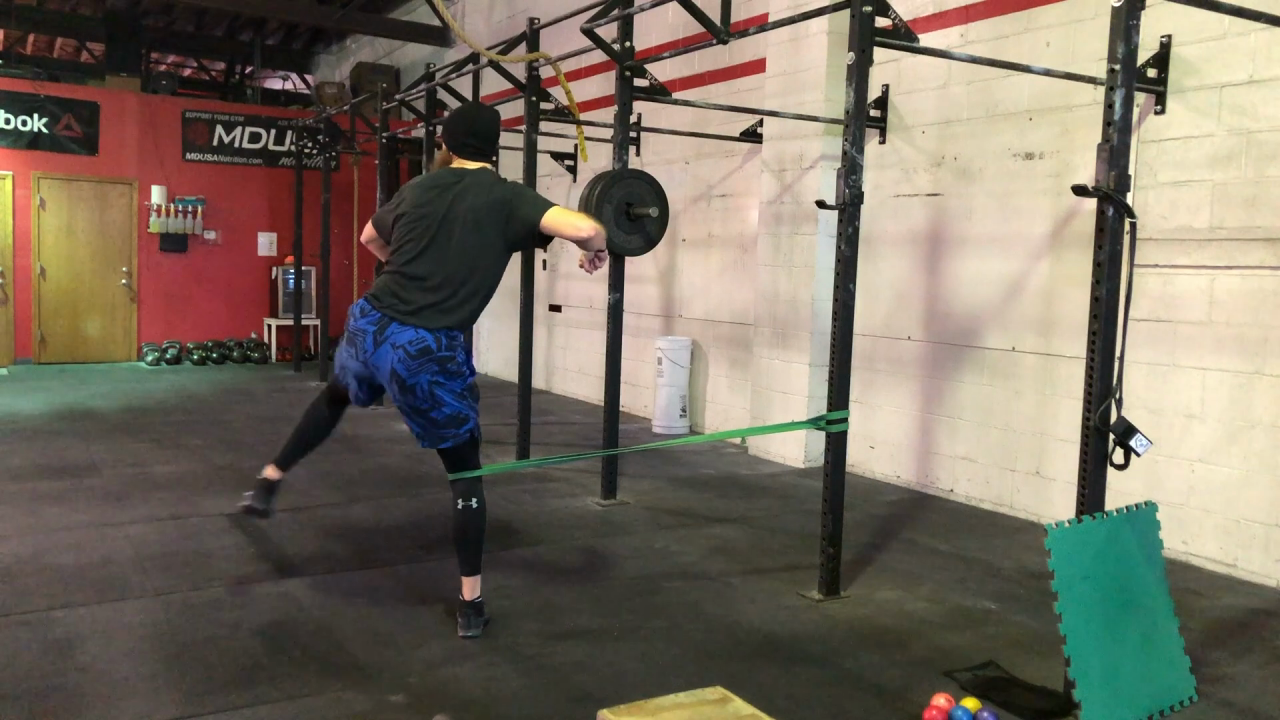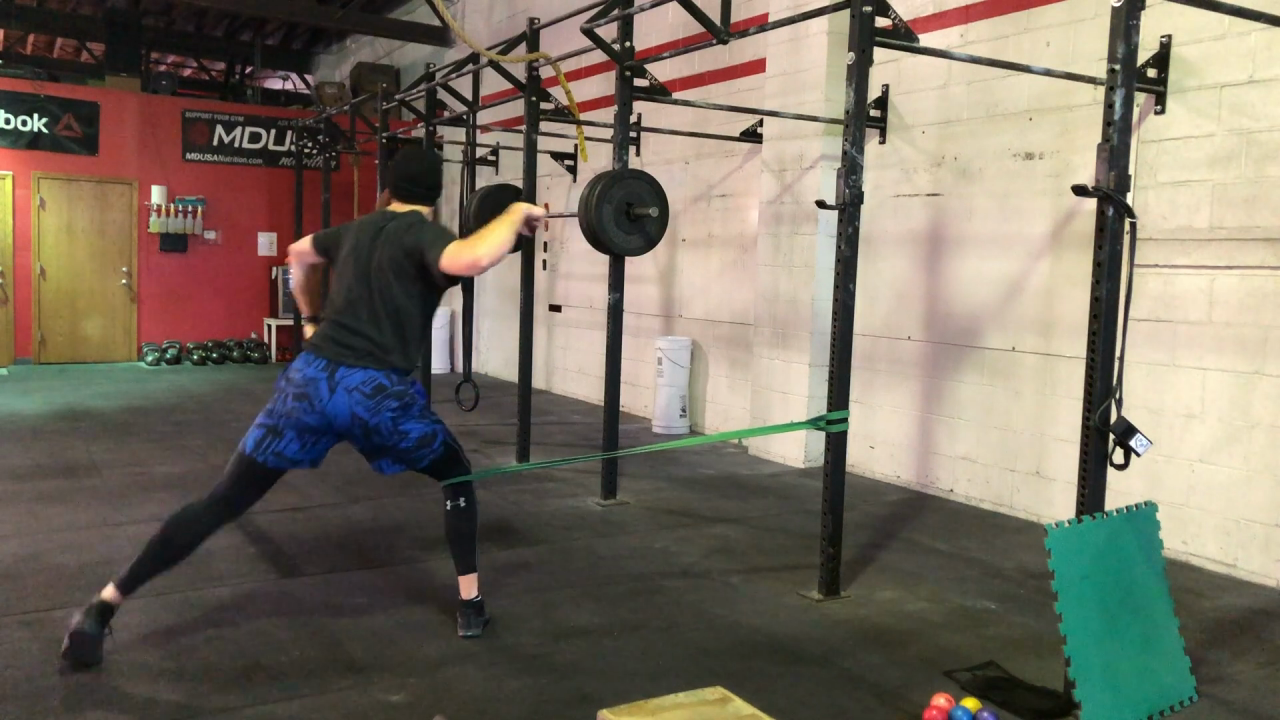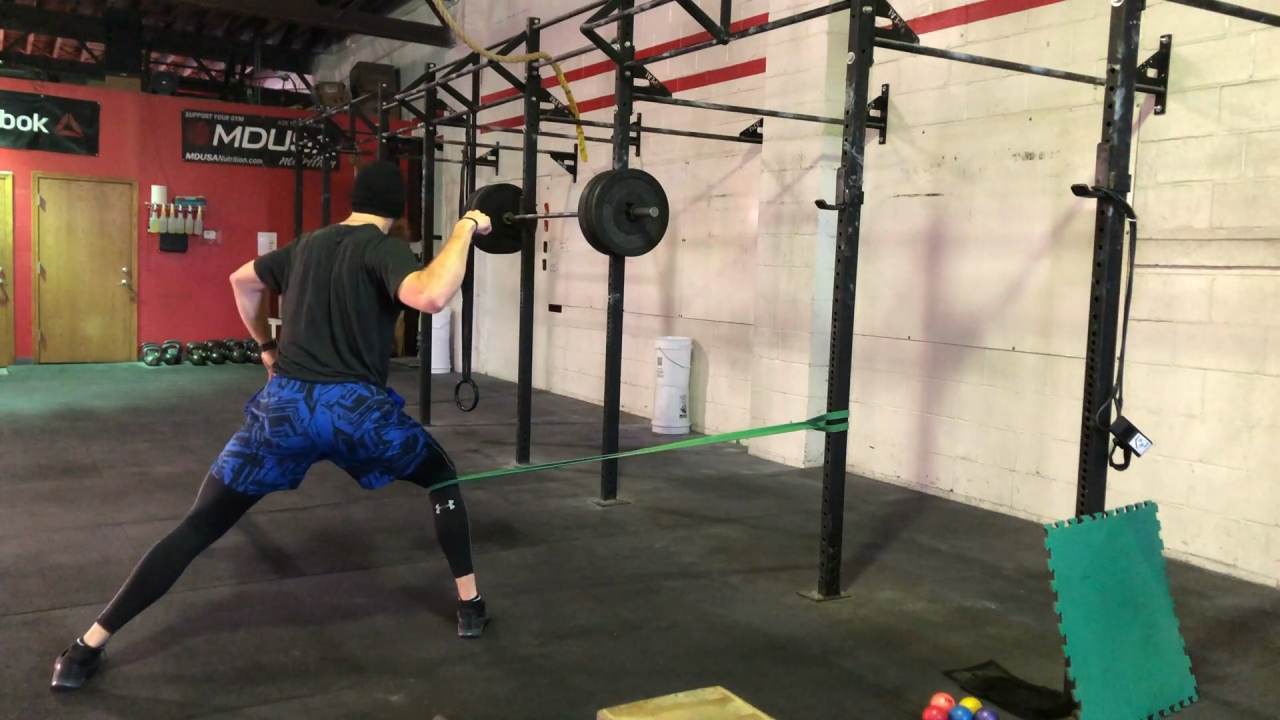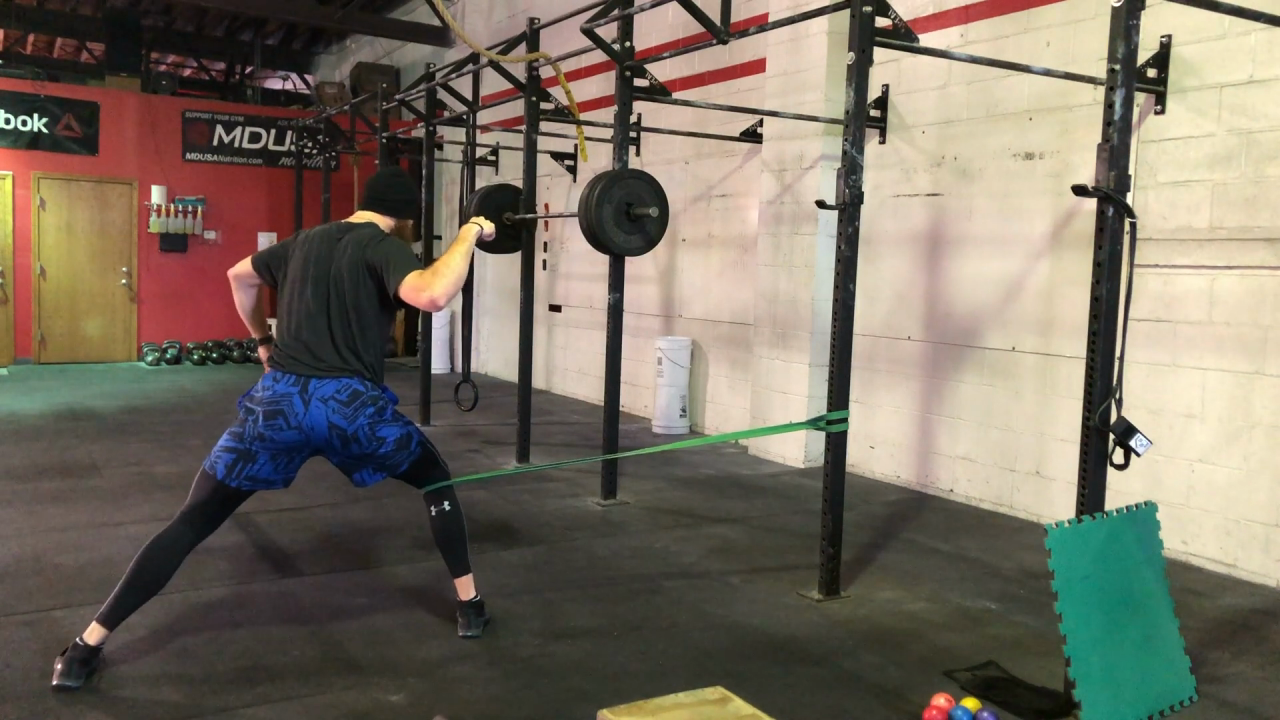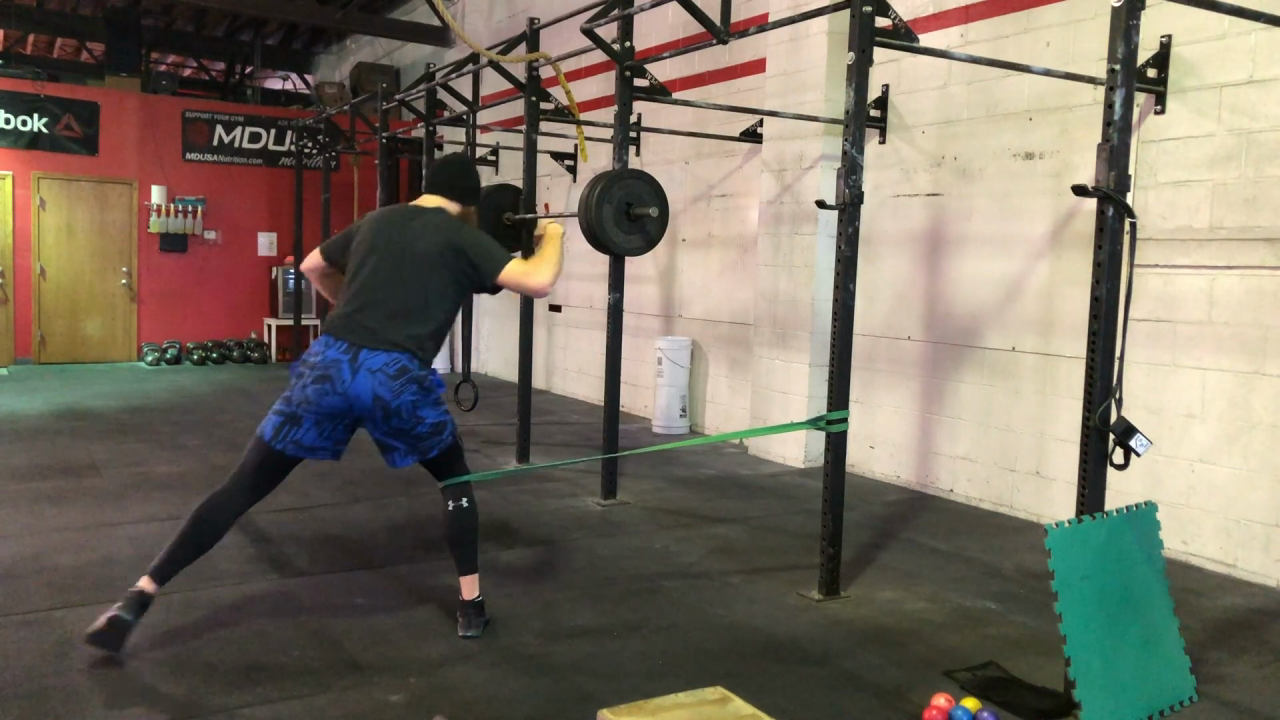
dt=0.4s
person 1, frame 1
left shoulder: (417, 189)
right shoulder: (506, 196)
left elbow: (370, 239)
right elbow: (584, 227)
right wrist: (593, 250)
left hip: (370, 324)
right hip: (431, 351)
left knee: (334, 395)
right knee: (465, 474)
left ankle: (265, 483)
right ankle: (471, 606)
person 1, frame 2
left shoulder: (357, 229)
right shoulder: (425, 235)
left elbow: (298, 255)
right elbow: (471, 260)
right wrist: (517, 215)
left hip: (311, 381)
right hip: (380, 395)
left knee: (220, 502)
right knee: (457, 478)
left ankle: (101, 608)
right ankle: (470, 608)
person 1, frame 3
left shoulder: (307, 245)
right shoulder: (383, 249)
left elbow: (242, 280)
right elbow: (430, 295)
left wrist: (267, 347)
right wrist: (462, 231)
left hip: (283, 405)
right hip: (355, 411)
left knee: (198, 528)
right knee: (442, 477)
left ankle: (86, 648)
right ankle: (471, 607)
person 1, frame 4
left shoulder: (306, 241)
right shoulder: (384, 249)
left elbow: (238, 276)
right elbow: (431, 294)
left wrist: (264, 338)
right wrist: (466, 236)
left hip: (277, 398)
right hip: (349, 404)
left knee: (191, 523)
right knee: (437, 480)
left ankle: (86, 647)
right ankle: (470, 607)
person 1, frame 5
left shoulder: (376, 222)
right shoulder: (461, 237)
left elbow: (312, 266)
right elbow: (538, 282)
right wrist: (552, 238)
left hip: (328, 364)
right hip: (397, 377)
left knee: (245, 486)
right knee: (454, 476)
left ankle: (137, 600)
right ankle: (469, 606)
